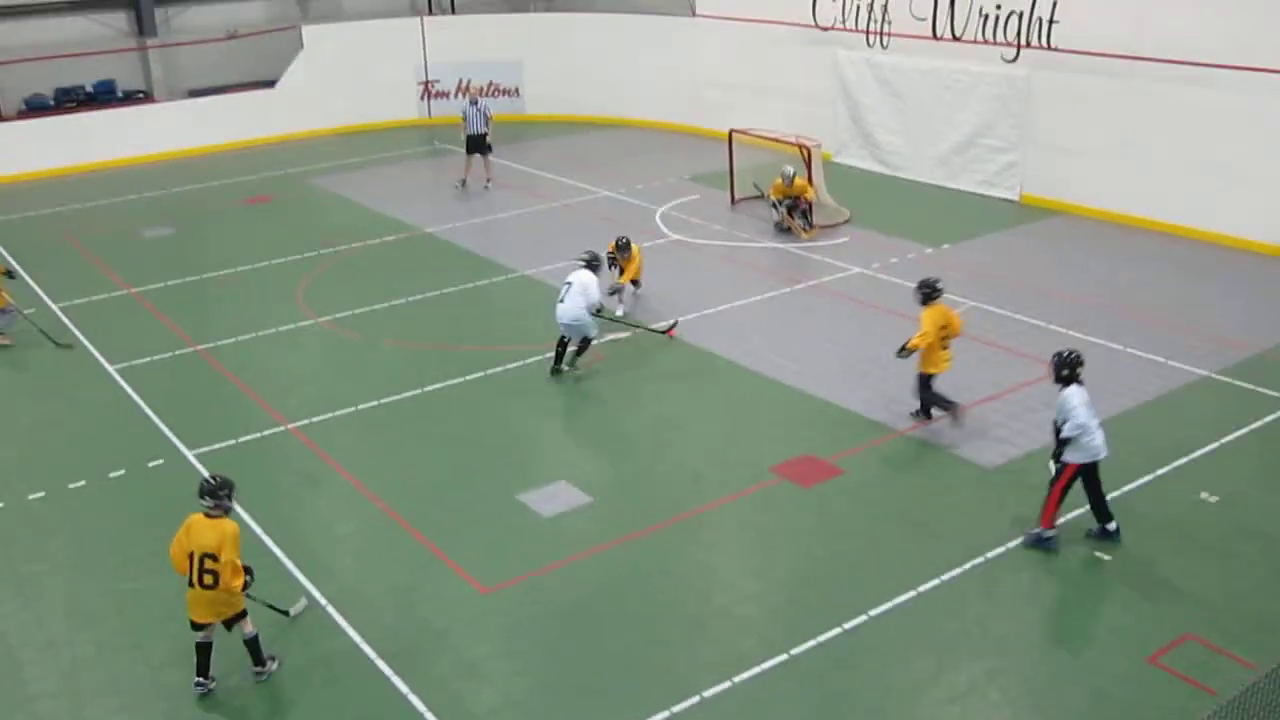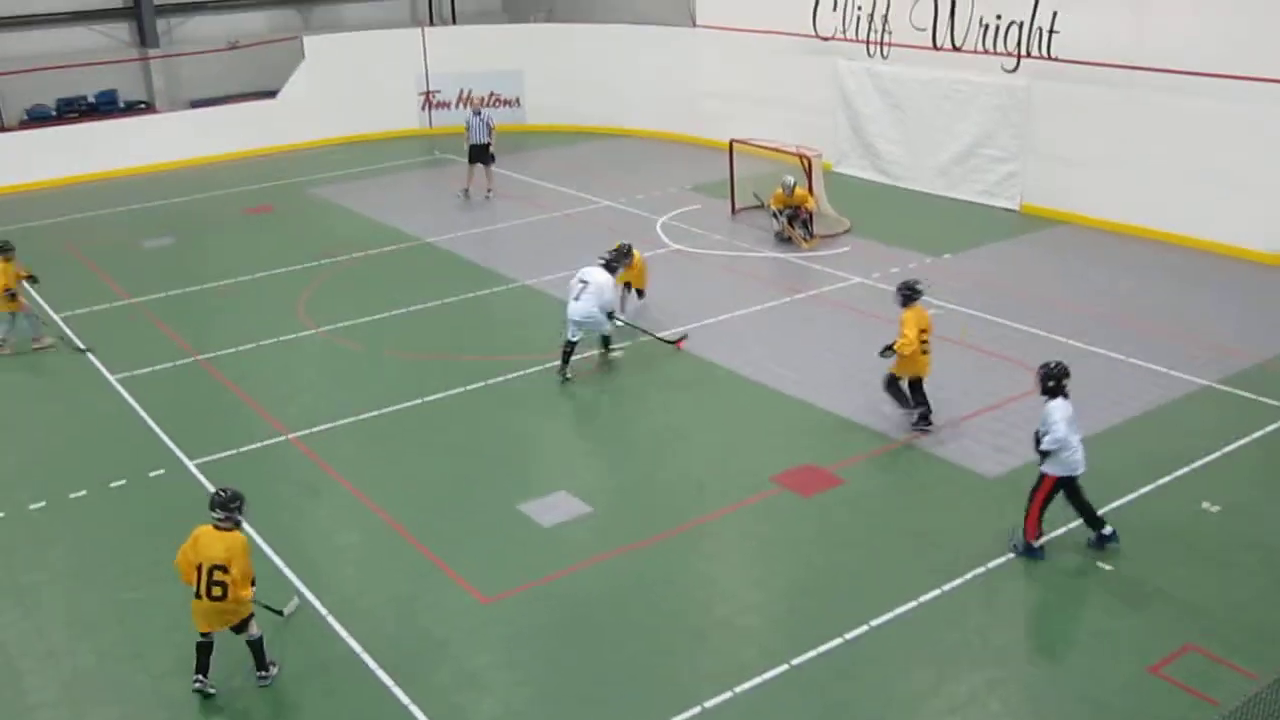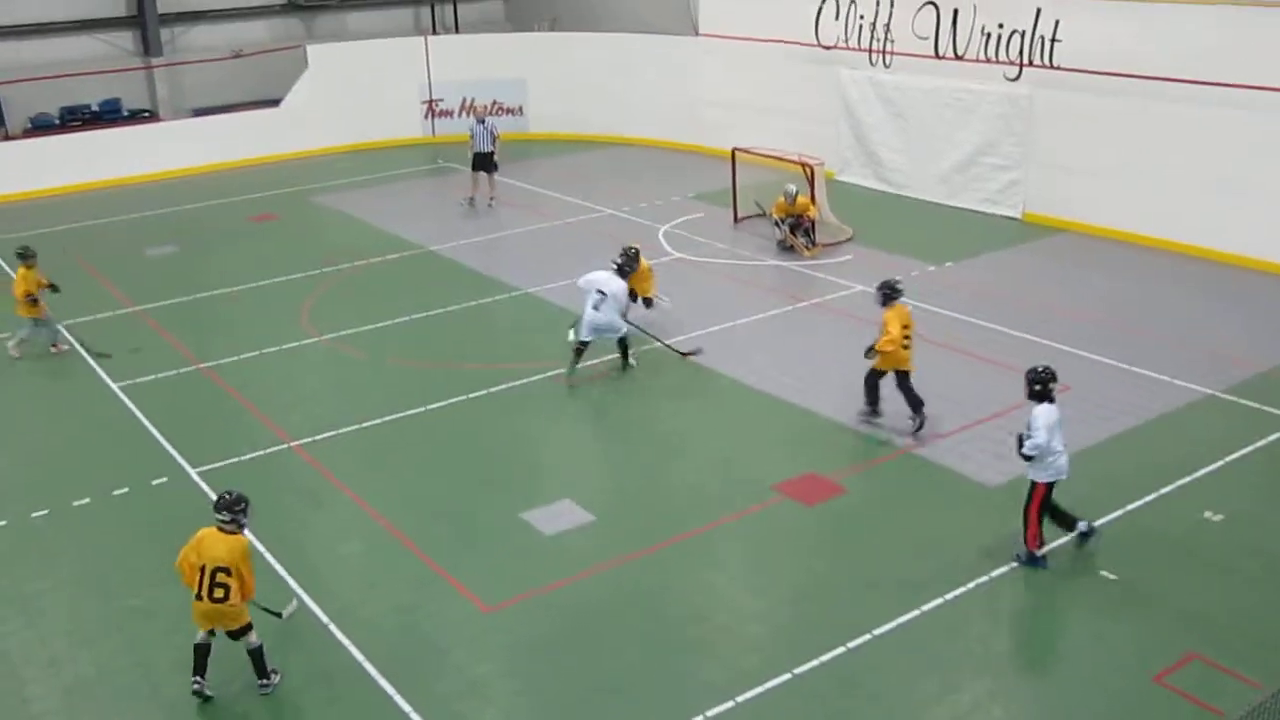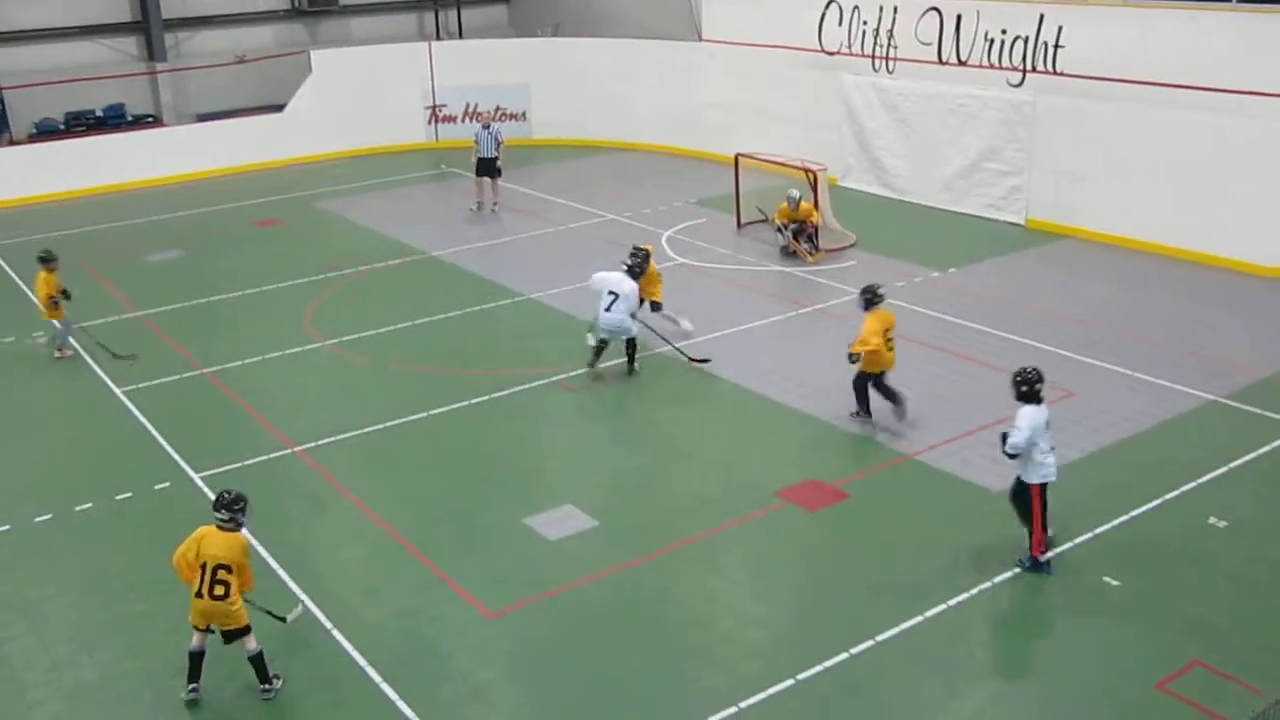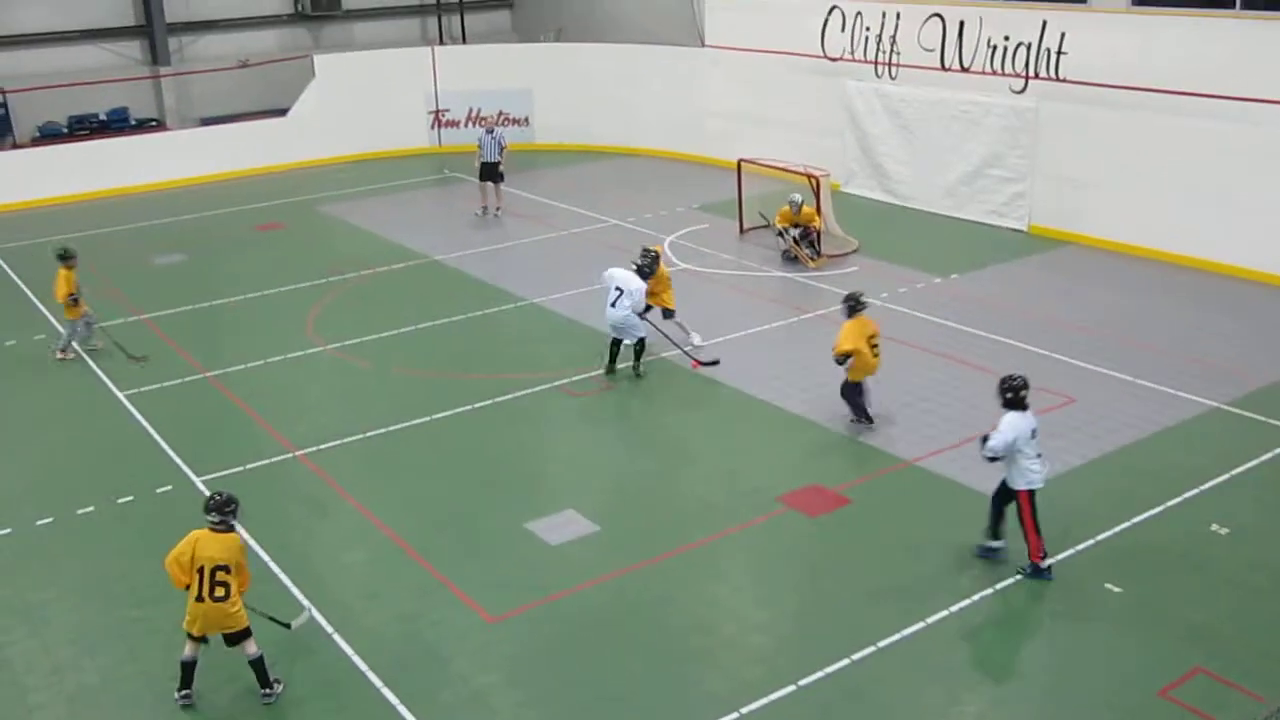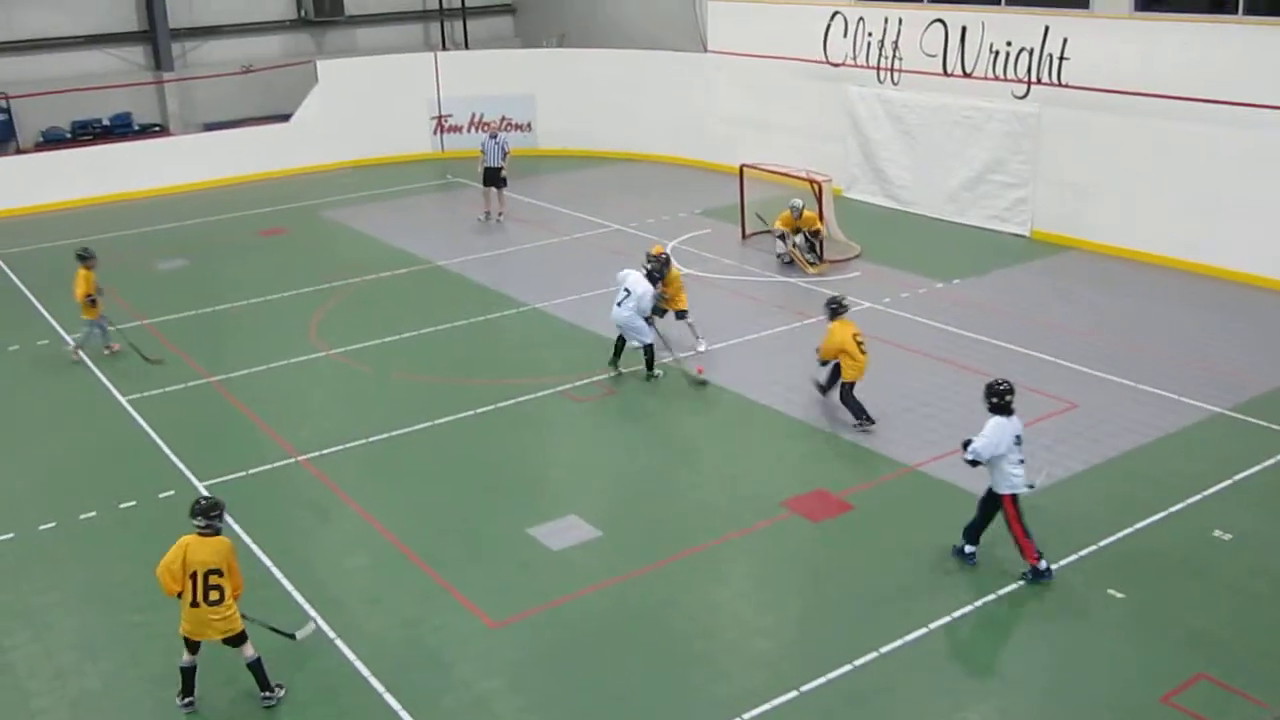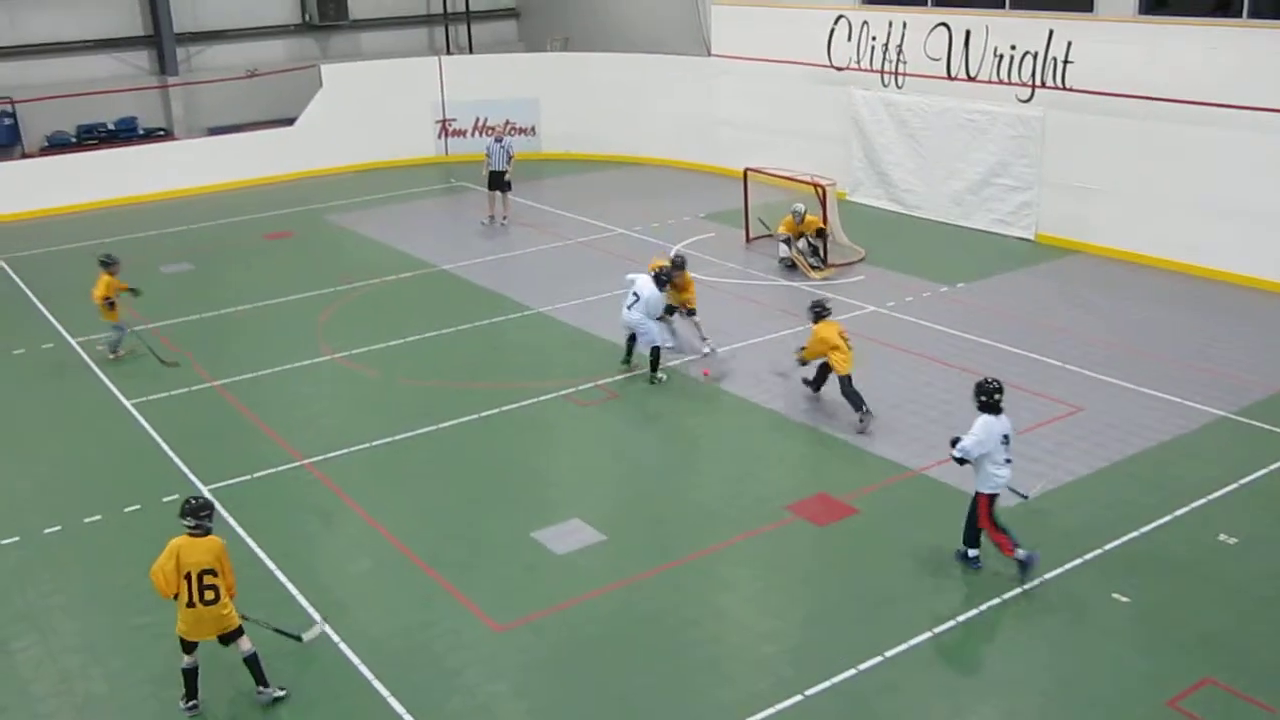
dt=0.1s
person 1, frame 1
left shoulder: (192, 522)
right shoulder: (229, 528)
left elbow: (178, 553)
right elbow: (230, 565)
right wrist: (241, 582)
left hip: (197, 592)
right hip: (222, 592)
left knee: (205, 631)
right knee: (245, 624)
left ankle: (202, 679)
right ankle: (260, 667)
person 1, frame 2
left shoulder: (200, 533)
right shoulder: (239, 540)
left elbow: (183, 562)
right elbow: (241, 577)
right wrist: (247, 593)
left hip: (201, 602)
right hip: (229, 602)
left knee: (206, 633)
right knee: (251, 627)
left ankle: (200, 677)
right ankle: (263, 671)
person 1, frame 3
left shoulder: (203, 535)
right shoulder: (241, 544)
left elbow: (184, 563)
right elbow: (247, 580)
right wrist: (246, 594)
left hip: (201, 603)
right hip: (228, 605)
left knee: (204, 633)
right knee: (250, 637)
left ankle: (198, 679)
right ankle: (265, 679)
person 1, frame 4
left shoulder: (202, 534)
right shoulder: (240, 542)
left elbow: (181, 559)
right elbow: (245, 577)
left wrist: (195, 580)
right wrist: (240, 590)
left hip: (200, 603)
right hip: (228, 605)
left knee: (199, 636)
right knee: (248, 640)
left ankle: (192, 685)
right ankle: (266, 684)
person 1, frame 5
left shoulder: (195, 537)
right shoulder: (235, 542)
left elbow: (174, 562)
right elbow: (243, 577)
left wrist: (188, 584)
right wrist: (237, 591)
left hip: (199, 607)
right hip: (228, 607)
left knee: (192, 644)
right knee: (248, 644)
left ankle: (184, 691)
right ankle: (267, 688)
person 1, frame 6
left shoulder: (184, 544)
right shoulder: (224, 545)
left elbow: (166, 572)
right elbow: (235, 579)
left wrist: (178, 591)
right wrist: (232, 598)
left hip: (194, 614)
right hip: (223, 611)
left knee: (190, 654)
right knee: (247, 648)
left ankle: (187, 698)
right ankle: (267, 692)
person 1, frame 7
left shoulder: (176, 545)
right shoulder: (217, 544)
left elbow: (159, 574)
right elbow: (228, 578)
left wrist: (174, 593)
right wrist: (227, 596)
left hip: (190, 613)
right hip: (219, 609)
left knee: (189, 654)
right knee: (243, 641)
left ankle: (190, 701)
right ankle: (264, 687)
person 2, frame 1
left shoulder: (1070, 394)
right shoulder: (1073, 390)
left elbow: (1079, 422)
left wrist: (1063, 436)
right wrist: (1060, 442)
left hip: (1081, 451)
right hip: (1091, 446)
left knee: (1057, 489)
right knee: (1093, 488)
left ankle: (1046, 534)
right ankle: (1109, 528)
person 2, frame 2
left shoulder: (1055, 407)
right shoulder: (1060, 402)
left elbow: (1058, 437)
left wrist: (1043, 446)
right wrist: (1043, 441)
left hip: (1059, 464)
right hip: (1070, 459)
left knee: (1037, 500)
right knee: (1076, 499)
left ankle: (1032, 545)
right ankle: (1105, 533)
person 2, frame 3
left shoulder: (1040, 412)
right shoulder: (1048, 406)
left elbow: (1039, 442)
left wrist: (1025, 448)
right wrist: (1026, 442)
left hip: (1045, 469)
right hip: (1053, 464)
left knee: (1033, 510)
right knee: (1044, 504)
left ankle: (1035, 553)
right ankle: (1082, 528)
person 2, frame 4
left shoulder: (1027, 413)
right shoulder: (1039, 407)
left elbow: (1018, 443)
left wrist: (1007, 444)
right wrist: (1011, 441)
left hip: (1036, 471)
right hip: (1034, 467)
left knee: (1037, 513)
right knee: (1018, 497)
left ankle: (1040, 558)
right ankle: (1043, 536)
person 2, frame 5
left shoulder: (1011, 420)
right shoulder: (1026, 414)
left elbow: (996, 446)
left wrist: (987, 444)
right wrist: (992, 444)
left hip: (1023, 477)
right hip: (1021, 472)
left knee: (1028, 520)
right knee: (998, 501)
left ankle: (1040, 565)
right ankle: (994, 544)
person 2, frame 6
left shoulder: (996, 425)
right shoulder: (1013, 420)
left elbow: (980, 449)
left wrist: (969, 448)
right wrist: (975, 451)
left hip: (1005, 482)
right hip: (1011, 475)
left knee: (1016, 526)
right knee: (984, 510)
left ankle: (1040, 567)
right ankle: (968, 548)
person 2, frame 7
left shoulder: (984, 422)
right shoulder: (1003, 419)
left elbow: (969, 447)
left wrist: (957, 446)
right wrist: (967, 453)
left hip: (989, 480)
right hip: (1000, 473)
left knee: (987, 522)
right knee: (976, 513)
left ankle: (1022, 556)
right ankle: (971, 553)
